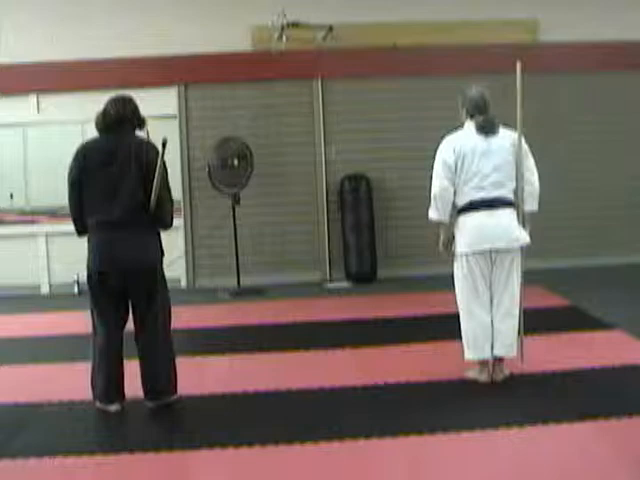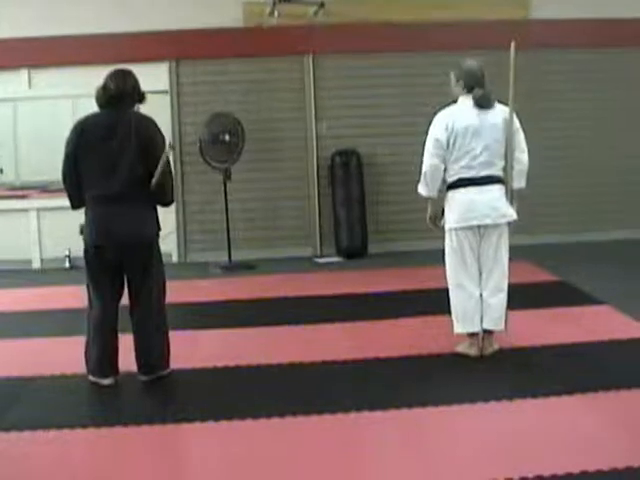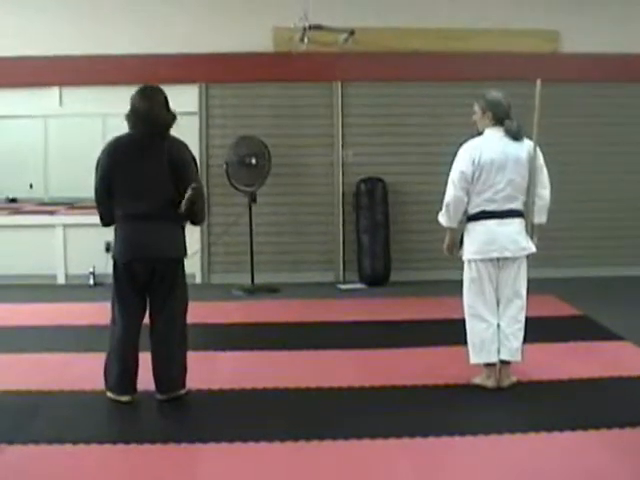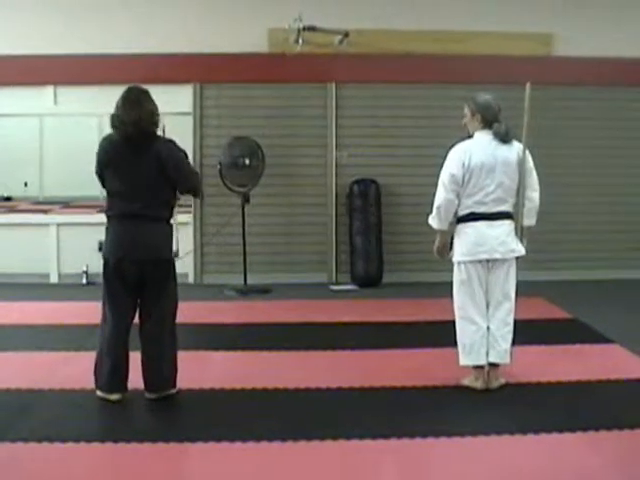
dt=0.4s
person 1, frame 1
left shoulder: (84, 154)
right shoulder: (145, 150)
left elbow: (76, 206)
right elbow: (162, 202)
right wrist: (163, 221)
left hip: (102, 248)
right hip: (142, 247)
left knee: (106, 327)
right knee: (152, 324)
left ankle: (108, 396)
right ankle: (159, 391)
person 1, frame 2
left shoulder: (82, 128)
right shoulder: (145, 126)
left elbow: (69, 177)
right elbow: (162, 178)
right wrist: (164, 198)
left hip: (99, 223)
right hip: (139, 222)
left knee: (102, 300)
right knee: (147, 298)
left ankle: (101, 369)
right ankle: (153, 365)
person 1, frame 3
left shoulder: (114, 149)
right shoulder: (176, 149)
left elbow: (103, 198)
right elbow: (194, 198)
right wrist: (194, 217)
left hip: (128, 241)
right hip: (166, 241)
left knee: (125, 317)
right knee: (169, 317)
left ankle: (120, 386)
right ankle: (170, 385)
person 1, frame 4
left shoulder: (108, 147)
right shoulder: (165, 150)
right elbow: (194, 186)
left hip: (119, 239)
right hip: (156, 240)
left knee: (116, 315)
right knee: (158, 316)
left ankle: (110, 384)
right ankle: (159, 384)
person 2, frame 1
left shoulder: (452, 143)
right shoulder: (512, 139)
left elbow: (442, 189)
right elbow: (530, 182)
left wrist: (444, 229)
right wrist: (525, 220)
left hip: (472, 226)
right hip: (506, 223)
left knee: (474, 298)
right knee: (506, 296)
left ankle: (482, 366)
right ankle: (500, 364)
person 2, frame 2
left shoulder: (446, 117)
right shoulder: (504, 114)
left elbow: (432, 164)
right elbow: (520, 158)
left wrist: (432, 202)
right wrist: (512, 194)
left hip: (461, 201)
right hip: (495, 198)
left knee: (463, 273)
right knee: (494, 269)
left ankle: (472, 340)
right ankle: (489, 338)
person 2, frame 3
left shoulder: (472, 148)
right shoulder: (528, 148)
left elbow: (456, 195)
right elbow: (542, 193)
left wrist: (451, 232)
right wrist: (533, 228)
left hip: (481, 233)
right hip: (514, 232)
left knee: (481, 304)
right knee: (513, 301)
left ankle: (489, 371)
right ankle: (506, 369)
person 2, frame 4
left shoulder: (462, 151)
right shoulder: (518, 151)
left elbow: (446, 198)
right elbow: (531, 196)
left wrist: (441, 235)
right wrist: (522, 230)
left hip: (470, 235)
right hip: (504, 234)
left knee: (471, 306)
right knee: (502, 304)
left ankle: (478, 373)
right ankle: (494, 372)
